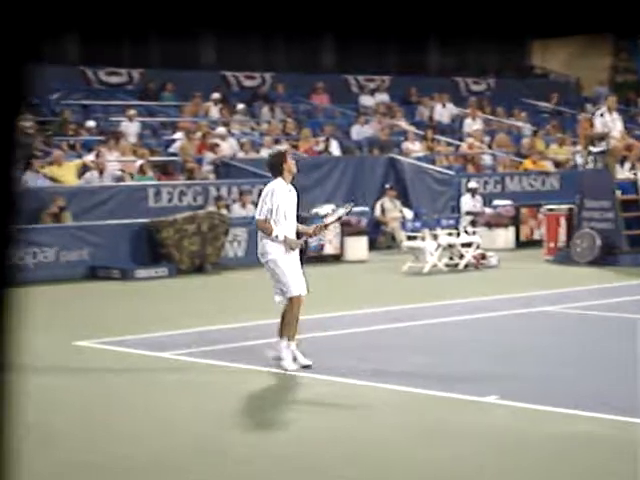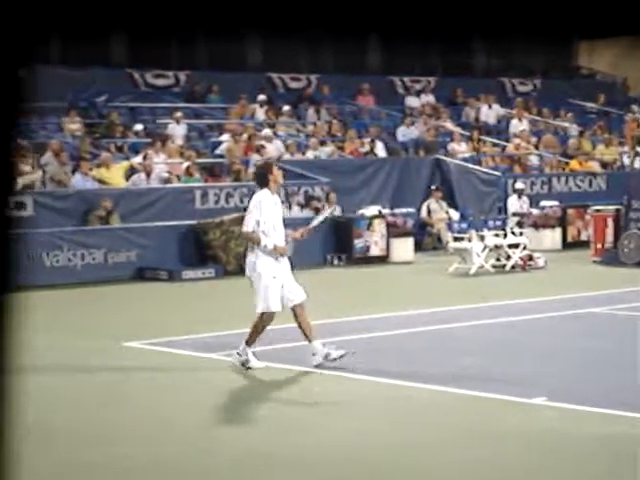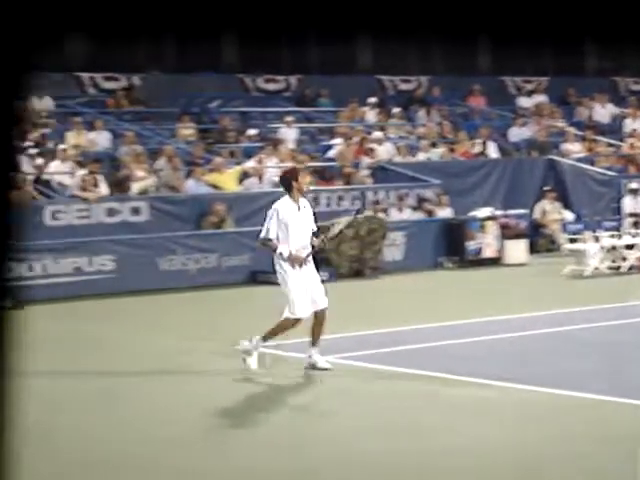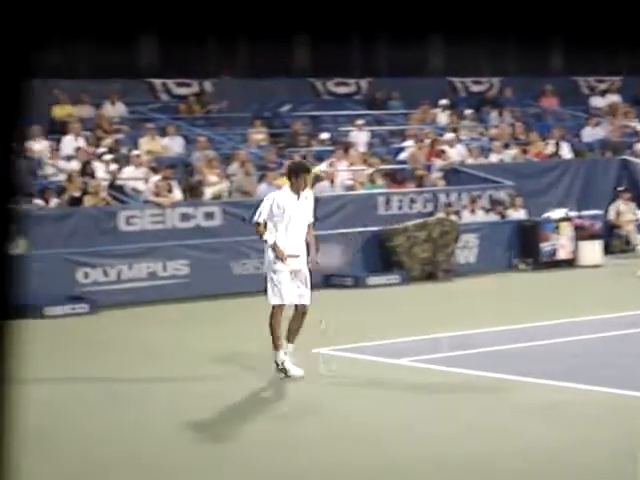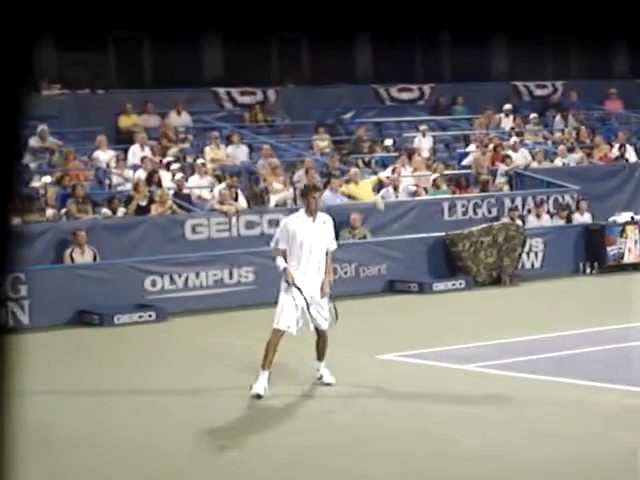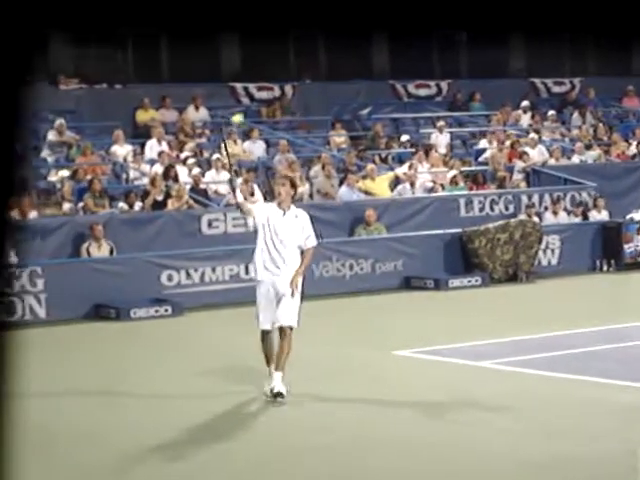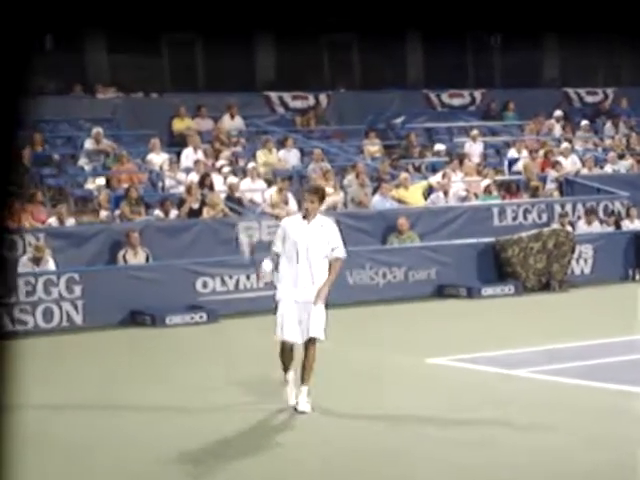
dt=0.4s
person 1, frame 1
left shoulder: (291, 191)
right shoulder: (272, 190)
right elbow: (260, 223)
left wrist: (307, 230)
right wrist: (285, 238)
left hip: (289, 253)
right hip: (274, 253)
left knee: (295, 300)
right knee: (295, 298)
left ankle: (287, 349)
right ankle: (285, 348)
person 1, frame 2
left shoulder: (274, 200)
right shoulder: (260, 202)
right elbow: (247, 234)
left wrist: (292, 235)
right wrist: (272, 246)
left hip: (279, 264)
right hip: (263, 265)
left knee: (298, 305)
right knee: (268, 312)
left ankle: (318, 350)
right ankle: (244, 352)
person 1, frame 3
left shoulder: (305, 205)
right shoulder: (278, 209)
right elbow: (266, 240)
left wrist: (315, 242)
right wrist: (289, 255)
left hip: (307, 266)
right hip: (289, 269)
left knee: (320, 311)
right knee: (295, 317)
left ankle: (314, 355)
right ankle: (254, 345)
person 1, frame 4
left shoulder: (308, 198)
right shoulder: (275, 198)
right elbow: (258, 225)
left wrist: (311, 244)
right wrist: (274, 245)
left hip: (299, 260)
right hip: (279, 259)
left knee: (302, 308)
right knee: (278, 307)
left ankle: (286, 352)
right ankle: (280, 356)
person 1, frame 5
left shoulder: (327, 222)
right shoulder: (289, 223)
right elbow: (277, 250)
left wrist: (327, 278)
right wrist: (285, 268)
left hip: (314, 285)
right hip: (293, 284)
left knee: (322, 330)
right knee: (278, 331)
left ankle: (321, 368)
right ankle: (262, 378)
person 1, frame 6
left shoulder: (302, 217)
right shoulder: (265, 210)
left elbow: (309, 248)
right elbow: (247, 210)
left wrist: (299, 274)
right wrist: (240, 197)
left hip: (290, 281)
right hip: (266, 279)
left knee: (286, 329)
right knee: (266, 330)
left ankle: (277, 380)
right ankle: (272, 374)
person 1, frame 7
left shoulder: (329, 227)
right shoulder: (287, 224)
left elbow: (337, 258)
right elbow: (277, 254)
left wrist: (326, 285)
right wrist: (267, 265)
left hip: (314, 293)
right hip: (288, 292)
left knee: (311, 341)
right knee: (287, 342)
left ankle: (303, 392)
right ankle: (288, 374)
